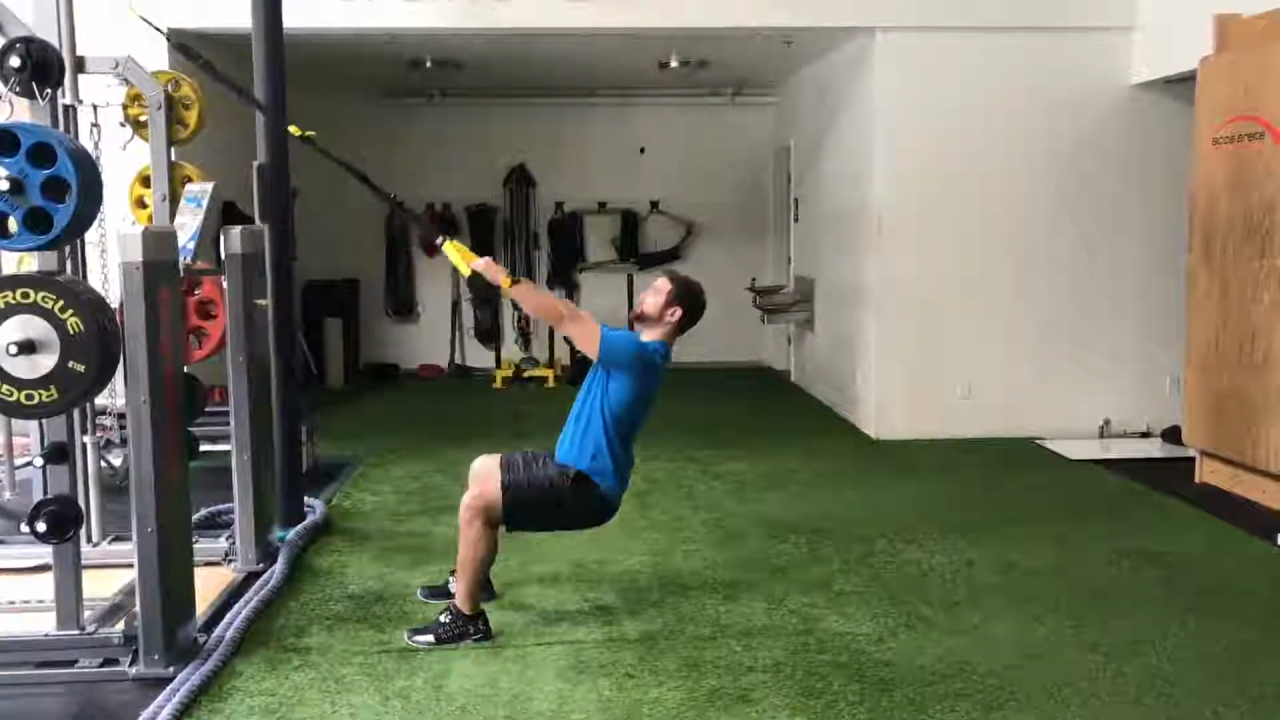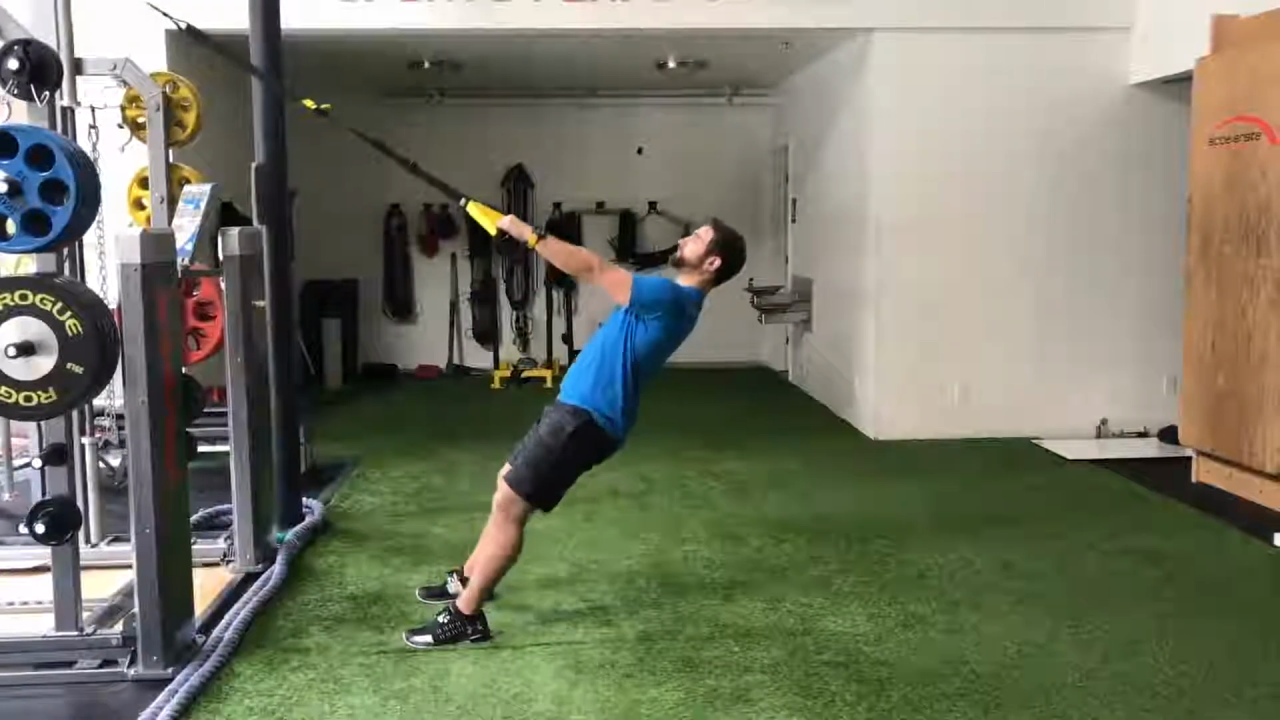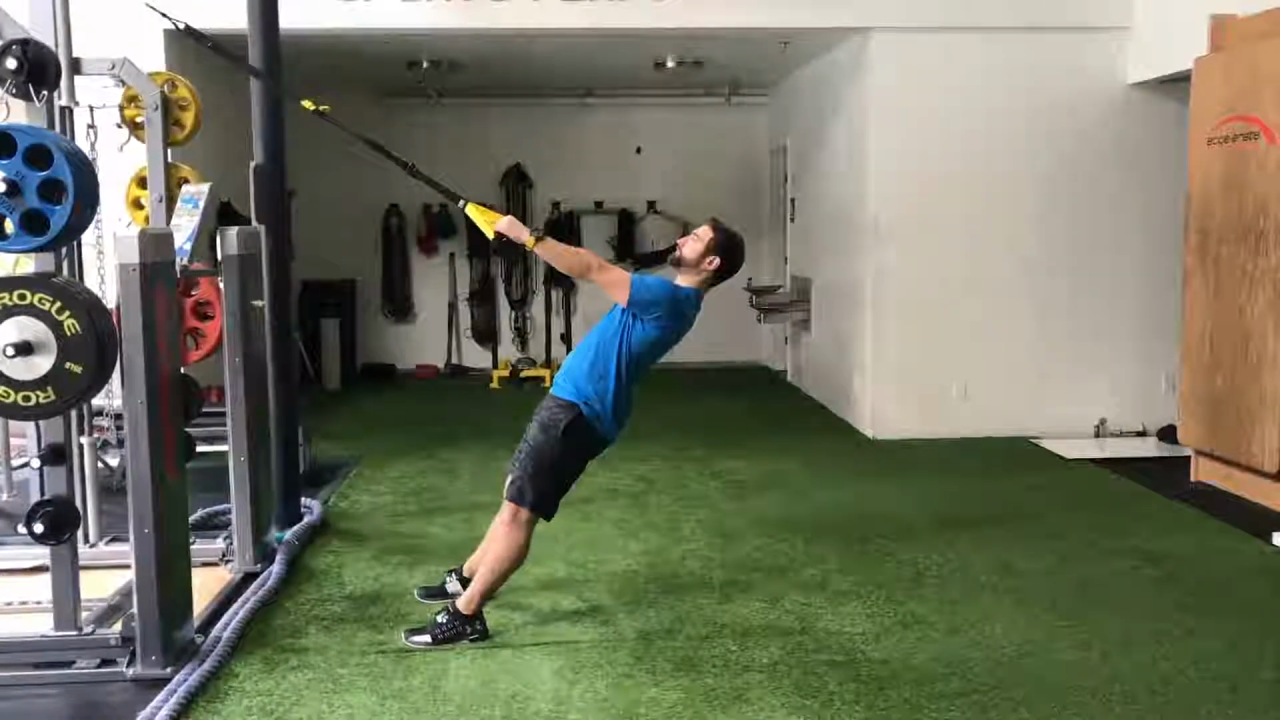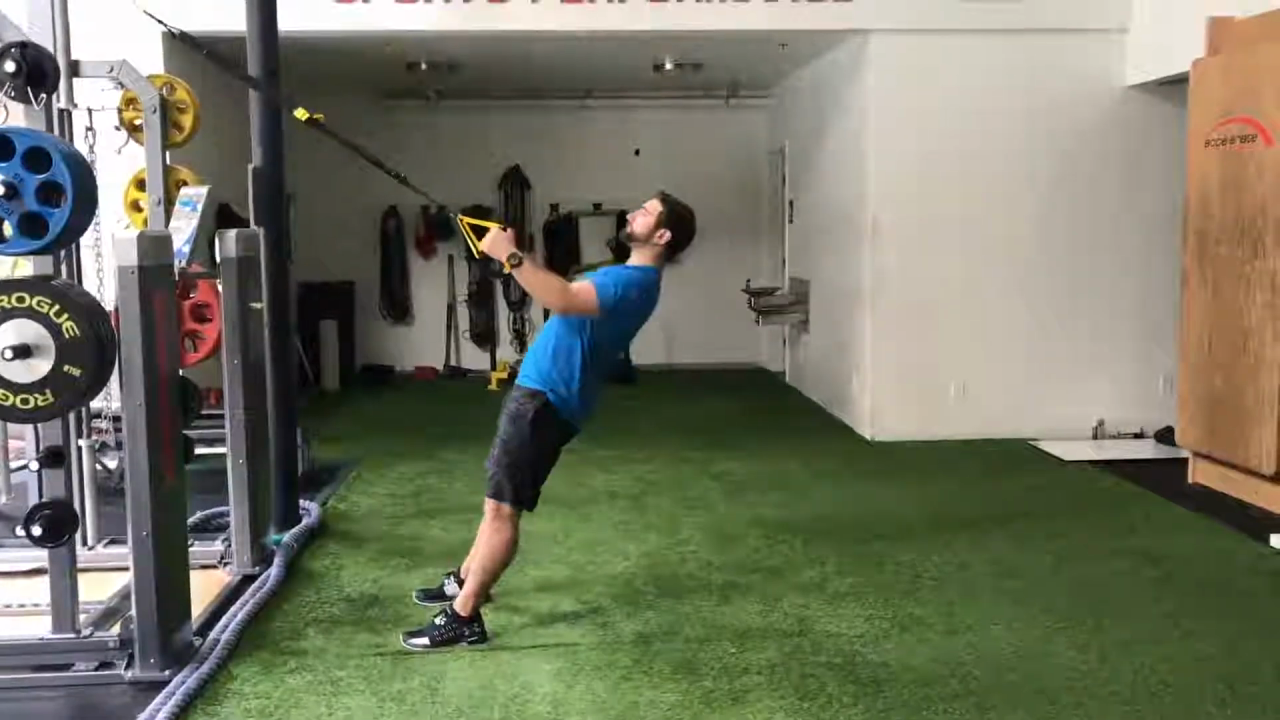
dt=0.4s
person 1, frame 1
left shoulder: (641, 355)
right shoulder: (636, 347)
left elbow: (565, 318)
right elbow: (568, 318)
left wrist: (503, 279)
right wrist: (504, 278)
left hip: (585, 486)
right hip: (574, 466)
left knee: (476, 503)
right knee: (482, 471)
left ankle: (466, 618)
right ankle: (471, 580)
person 1, frame 2
left shoulder: (673, 299)
right shoulder: (671, 297)
left elbow: (594, 269)
right elbow: (600, 272)
left wrist: (529, 235)
right wrist: (532, 238)
left hip: (586, 417)
right hip: (577, 407)
left knee: (510, 504)
right knee: (510, 485)
left ankle: (466, 616)
right ankle: (467, 577)
person 1, frame 3
left shoulder: (671, 298)
right shoulder: (669, 296)
left elbow: (592, 268)
right elbow: (599, 273)
left wrist: (527, 236)
right wrist: (529, 239)
left hip: (576, 411)
right hip: (570, 402)
left knee: (518, 512)
right knee: (515, 497)
left ankle: (464, 616)
right ankle: (466, 578)
person 1, frame 4
left shoulder: (635, 281)
right shoulder: (627, 276)
left elbow: (562, 300)
right elbow: (564, 296)
left wrist: (512, 258)
right wrist: (515, 257)
left hip: (545, 398)
right hip: (539, 390)
left knee: (501, 508)
right knee: (499, 497)
left ankle: (463, 618)
right ankle: (466, 579)
